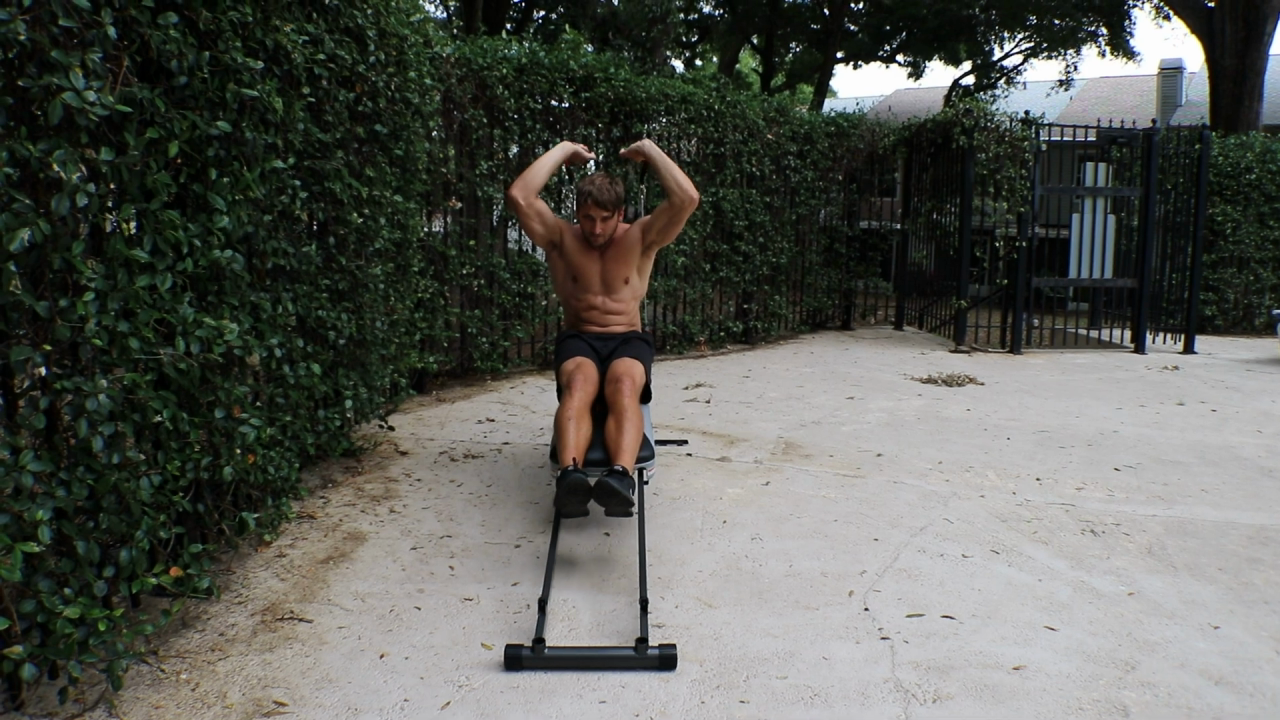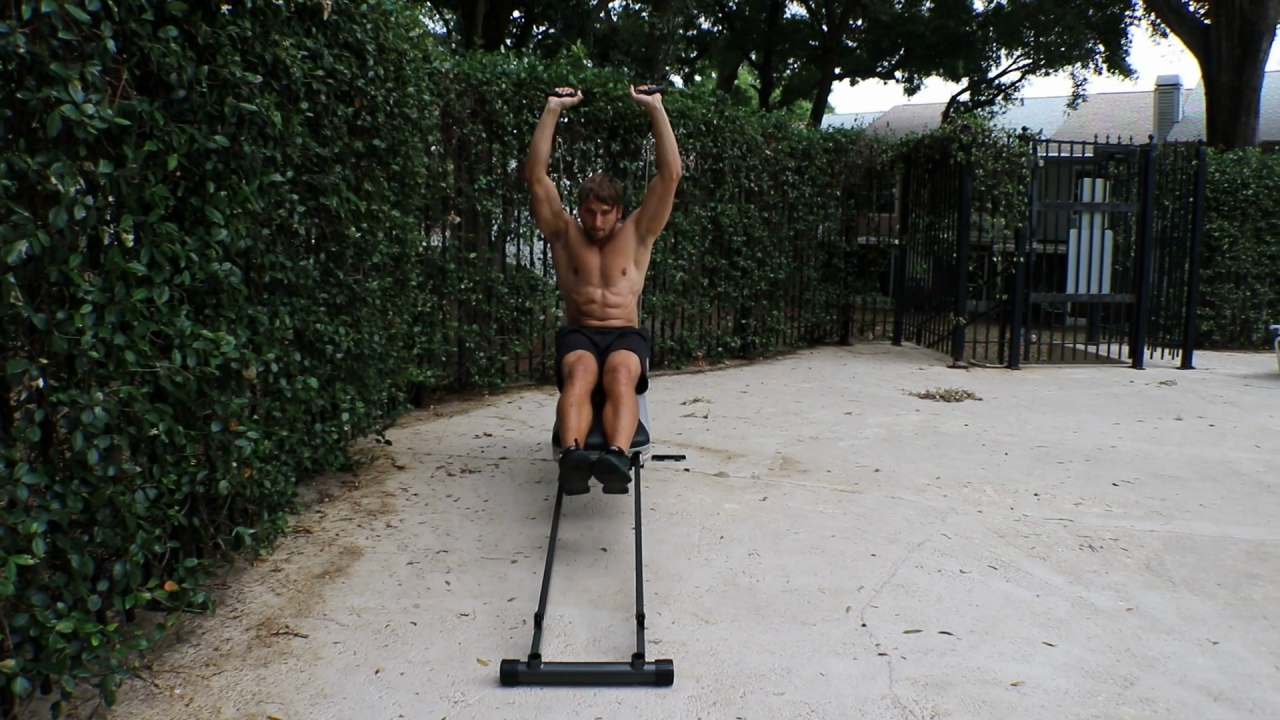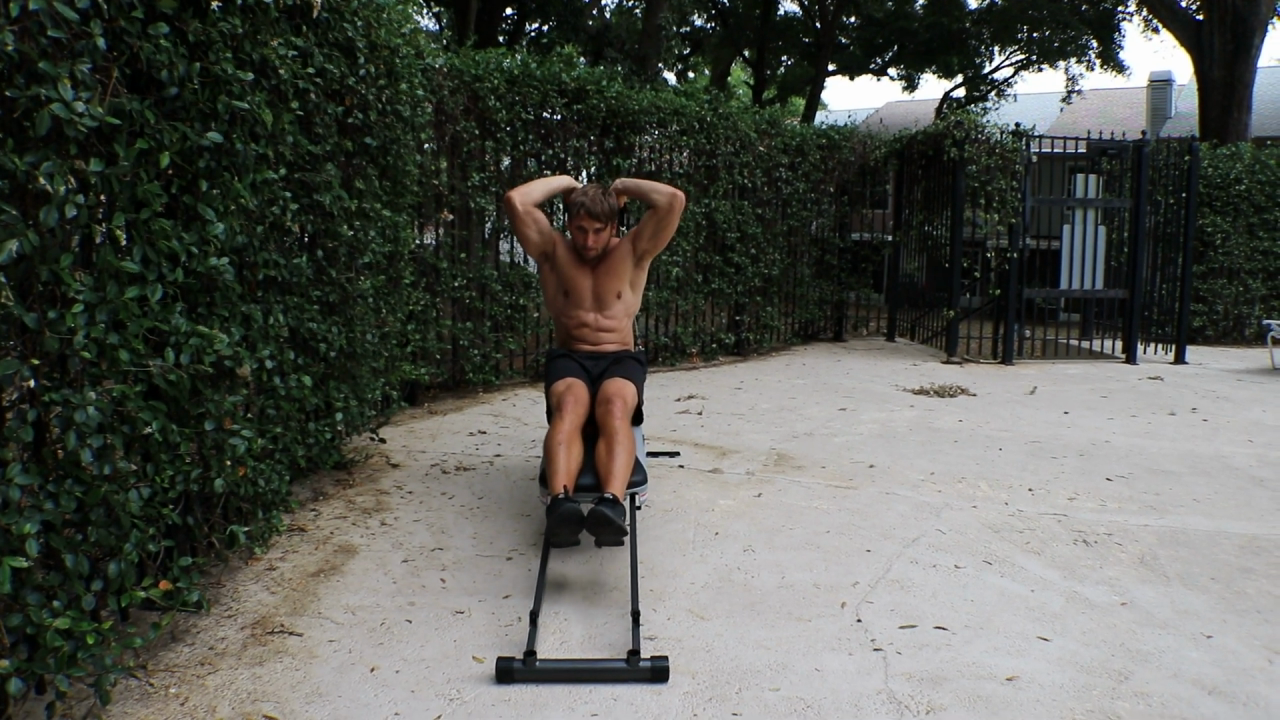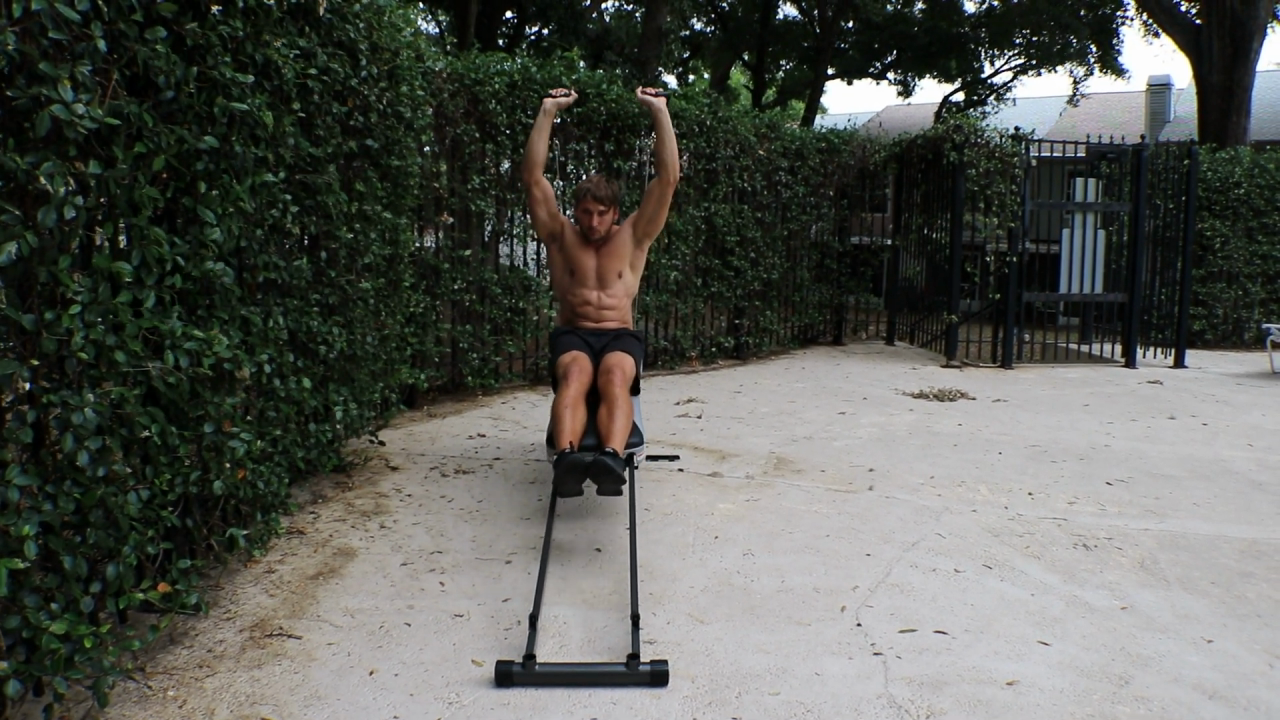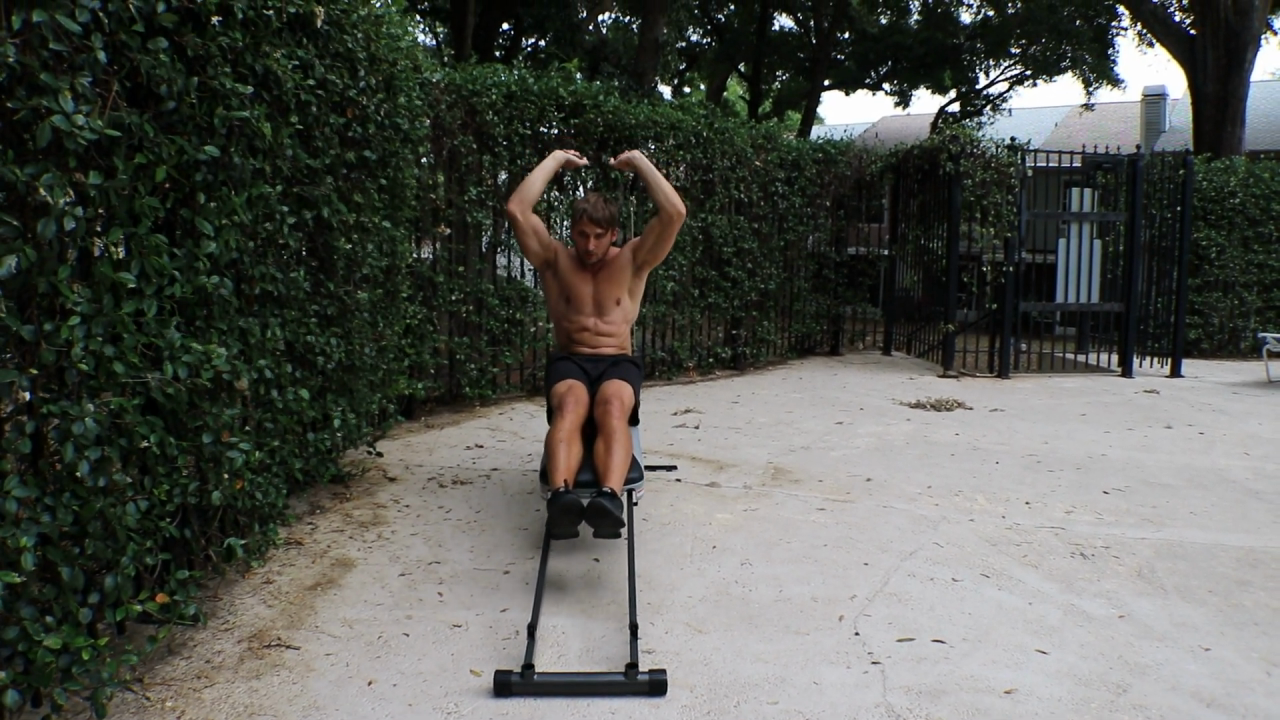
dt=1s
person 1, frame 1
left shoulder: (640, 238)
right shoulder: (561, 237)
left elbow: (688, 200)
right elbow: (518, 197)
left wrist: (650, 151)
right wrist: (563, 150)
left hip: (628, 339)
right hip: (578, 338)
left knee: (623, 385)
right knee: (579, 384)
left ankle: (621, 477)
right ankle: (569, 476)
person 1, frame 2
left shoulder: (637, 234)
right shoulder: (564, 233)
left elbow: (671, 174)
right elbow: (535, 175)
left wrist: (655, 108)
right wrist: (552, 109)
left hip: (626, 335)
right hip: (578, 334)
left knee: (619, 374)
right knee: (580, 373)
left ankle: (617, 458)
right ankle: (572, 456)
person 1, frame 3
left shoulder: (633, 251)
right shoulder: (553, 250)
left elbow: (673, 200)
right elbow: (514, 201)
left wrist: (623, 186)
right wrist: (565, 183)
left hip: (621, 359)
right hip: (568, 358)
left knee: (614, 408)
right knee: (569, 406)
left ankle: (612, 505)
right ankle: (560, 503)
person 1, frame 4
left shoulder: (634, 238)
right shoulder: (560, 237)
left elbow: (667, 178)
right elbow: (533, 178)
left wrist: (660, 112)
right wrist: (548, 111)
left hip: (621, 337)
right hip: (572, 335)
left knee: (614, 377)
right knee: (575, 375)
left ankle: (612, 459)
right ankle: (565, 459)
person 1, frame 5
left shoulder: (633, 260)
right shoulder: (554, 258)
left elbow: (675, 213)
right elbow: (516, 211)
left wrist: (638, 161)
right wrist: (557, 159)
left hip: (619, 362)
right hip: (569, 360)
left knee: (612, 408)
right knee: (569, 407)
left ankle: (610, 498)
right ankle: (560, 498)
